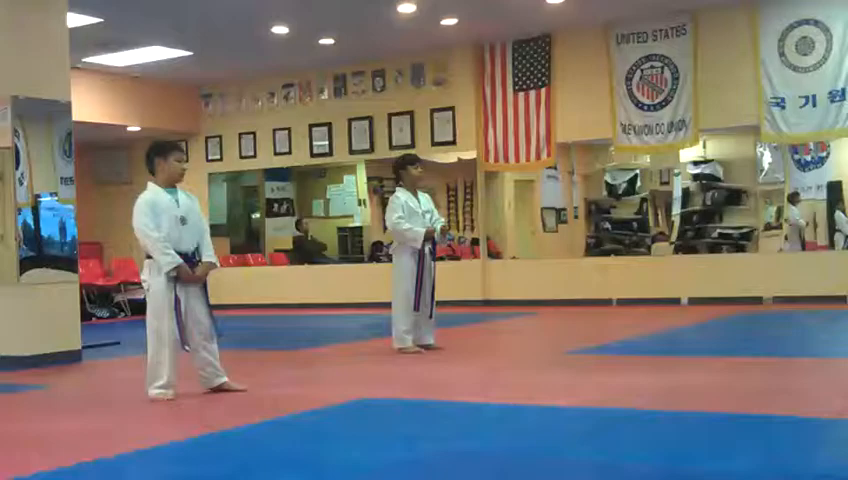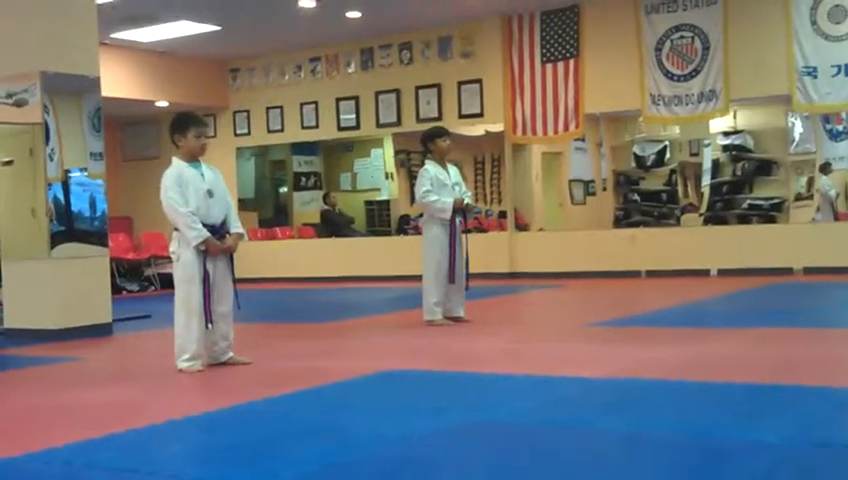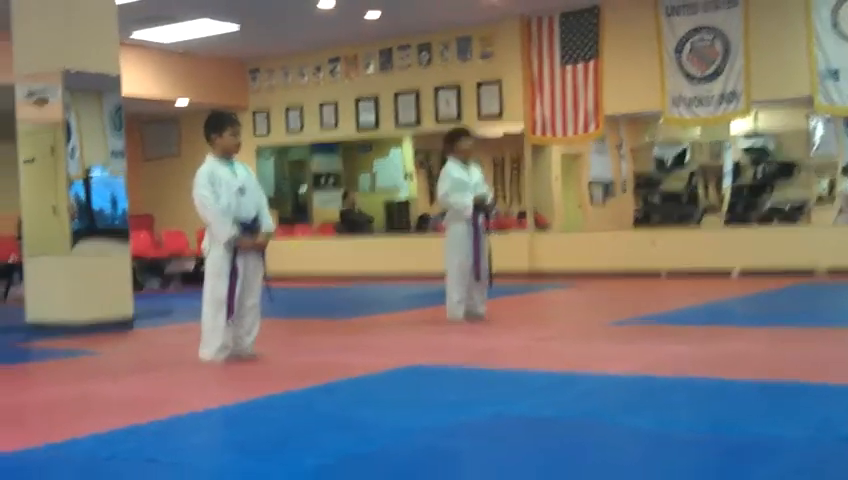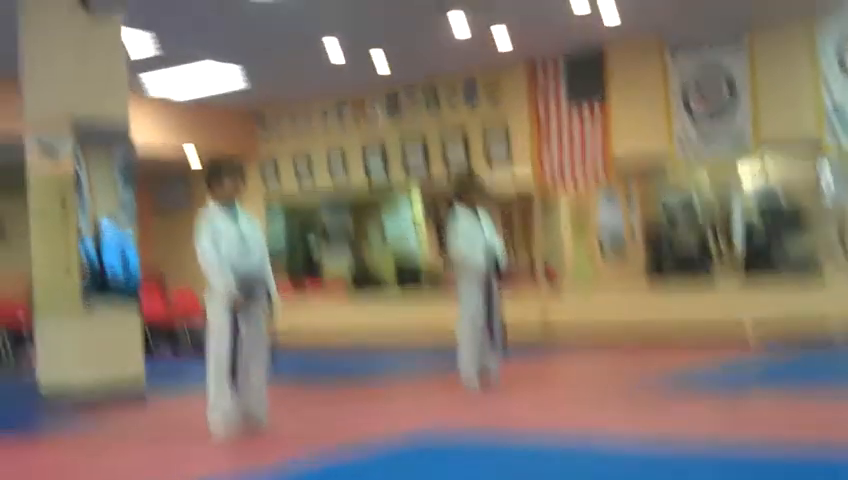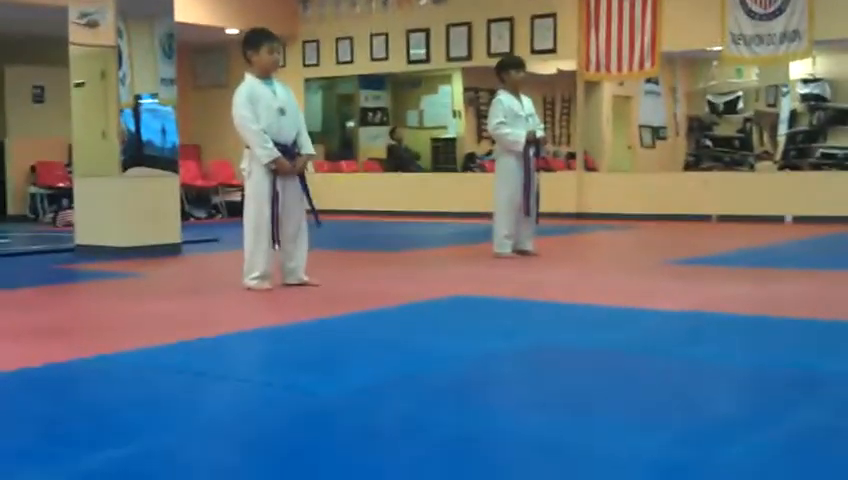
dt=1s
person 1, frame 1
left shoulder: (189, 200)
right shoulder: (147, 200)
left elbow: (203, 232)
right elbow: (152, 239)
left wrist: (206, 262)
right wrist: (178, 267)
left hip: (193, 271)
right hip: (163, 273)
left knee: (203, 328)
right knee: (163, 333)
left ankle: (215, 379)
right ankle: (161, 387)
person 1, frame 2
left shoulder: (212, 172)
right shoulder: (173, 175)
left elbow: (227, 204)
right elbow: (179, 213)
left wrist: (235, 234)
right wrist: (206, 240)
left hip: (220, 243)
right hip: (191, 246)
left knee: (222, 302)
right knee: (191, 304)
left ankle: (221, 353)
right ankle: (189, 358)
person 1, frame 3
left shoulder: (245, 171)
right shoulder: (207, 172)
left elbow: (260, 201)
right elbow: (210, 209)
left wrist: (265, 231)
right wrist: (235, 237)
left hip: (252, 241)
right hip: (223, 243)
left knee: (249, 297)
right knee: (219, 296)
left ankle: (242, 346)
right ankle: (214, 349)
person 1, frame 4
left shoulder: (249, 221)
right shoulder: (209, 222)
left elbow: (263, 259)
right elbow: (211, 263)
left wrist: (269, 294)
right wrist: (234, 292)
left hip: (255, 299)
right hip: (226, 301)
left knee: (256, 359)
right knee: (224, 360)
left ankle: (254, 414)
right ankle: (223, 419)
person 1, frame 5
left shoulder: (284, 90)
right shoulder: (245, 91)
left elbow: (299, 123)
right elbow: (250, 130)
left wrist: (304, 154)
right wrist: (275, 159)
left hip: (291, 163)
right hip: (262, 164)
left knee: (294, 219)
right knee: (260, 219)
left ankle: (294, 273)
right ankle: (256, 276)
person 2, frame 1
left shoulder: (425, 198)
right shoulder: (398, 199)
left elbow: (436, 219)
right elbow: (395, 225)
left wrist: (440, 229)
right wrist: (422, 233)
left hip: (425, 253)
right hip: (406, 253)
left knee: (427, 297)
right knee: (406, 297)
left ankle: (424, 339)
right ankle: (404, 341)
person 2, frame 2
left shoulder: (454, 170)
right shoulder: (427, 171)
left elbow: (463, 192)
right elbow: (423, 197)
left wrist: (466, 204)
right wrist: (451, 204)
left hip: (453, 225)
right hip: (436, 225)
left knee: (456, 269)
right knee: (436, 269)
left ankle: (454, 311)
right ankle: (433, 314)
person 2, frame 3
left shoulder: (476, 170)
right shoulder: (449, 170)
left elbow: (485, 192)
right elbow: (444, 197)
left wrist: (487, 202)
right wrist: (471, 201)
left hip: (476, 223)
right hip: (459, 224)
left knee: (479, 266)
right knee: (459, 267)
left ankle: (475, 307)
right ankle: (456, 310)
person 2, frame 4
left shoulder: (485, 219)
right shoulder: (459, 221)
left elbow: (496, 245)
right elbow: (457, 251)
left wrist: (500, 259)
right wrist: (483, 261)
left hip: (489, 281)
right hip: (472, 281)
left knee: (492, 325)
right knee: (471, 327)
left ankle: (489, 370)
right ankle: (470, 374)
person 2, frame 5
left shoulder: (527, 101)
right shoulder: (500, 101)
left elbow: (537, 125)
right elbow: (495, 128)
left wrist: (539, 136)
right wrist: (522, 137)
left hip: (527, 156)
right hip: (509, 156)
left knee: (528, 201)
right knee: (508, 201)
left ankle: (523, 244)
right ankle: (503, 246)
